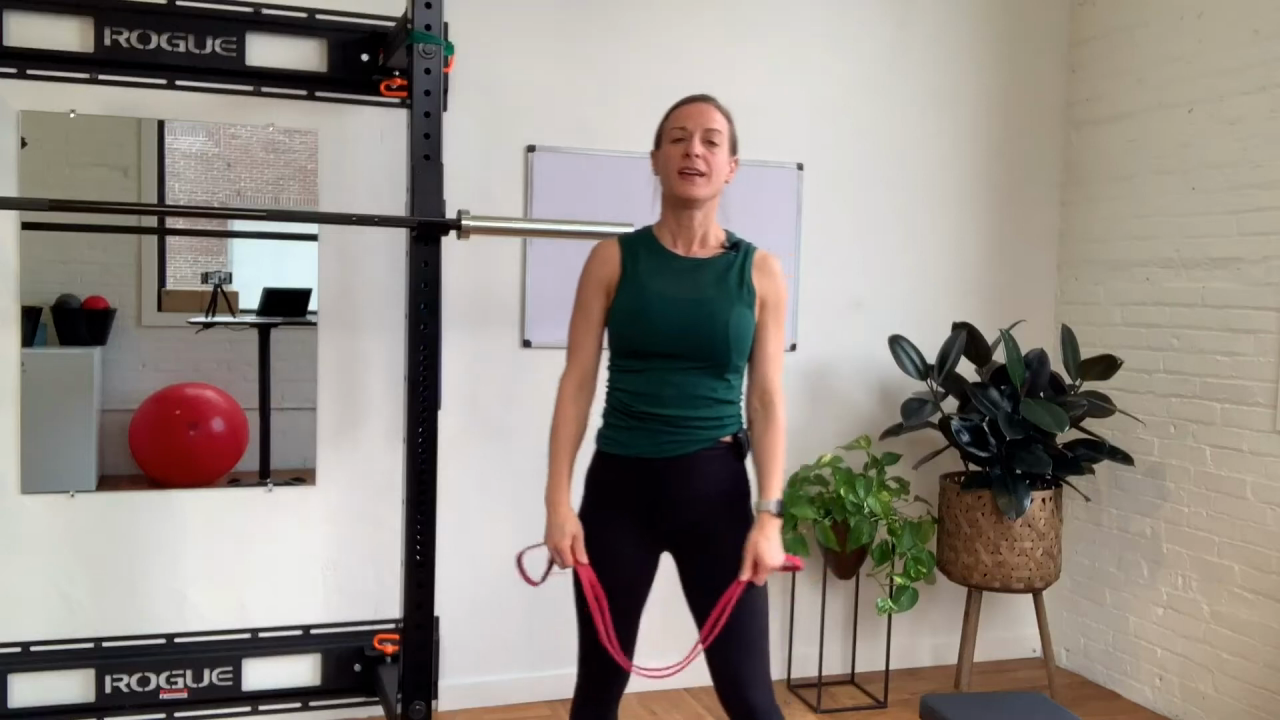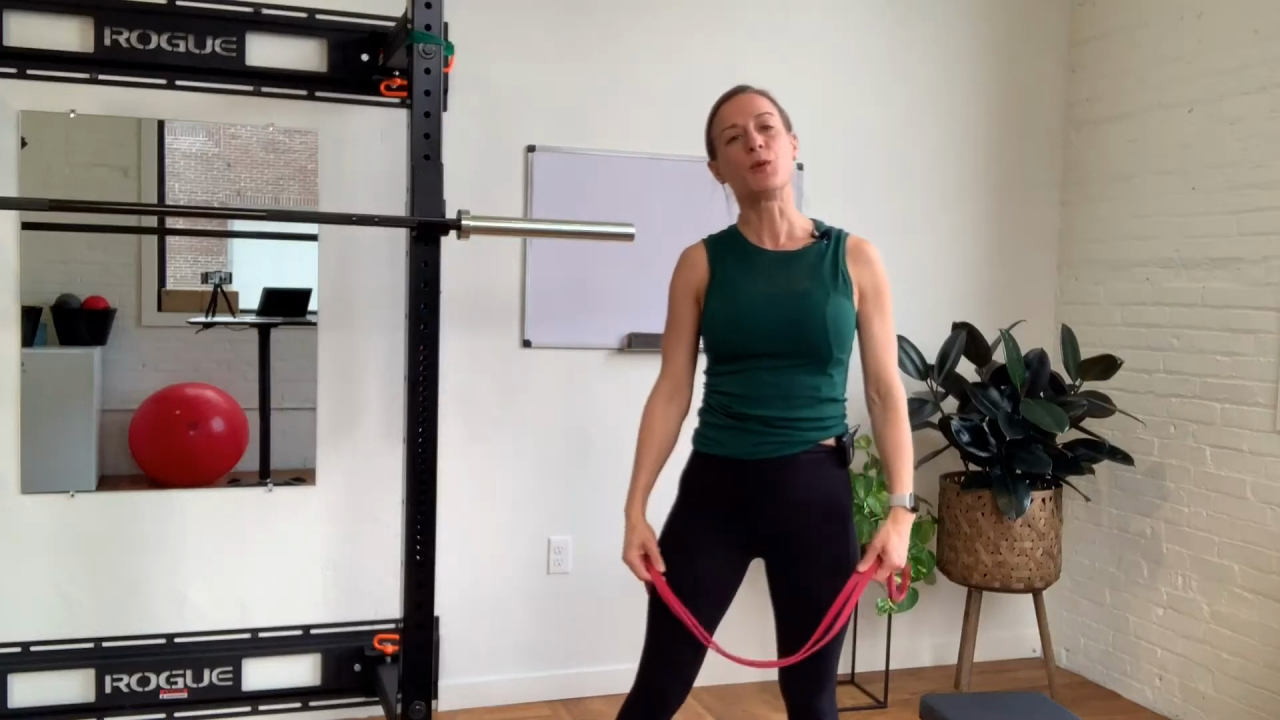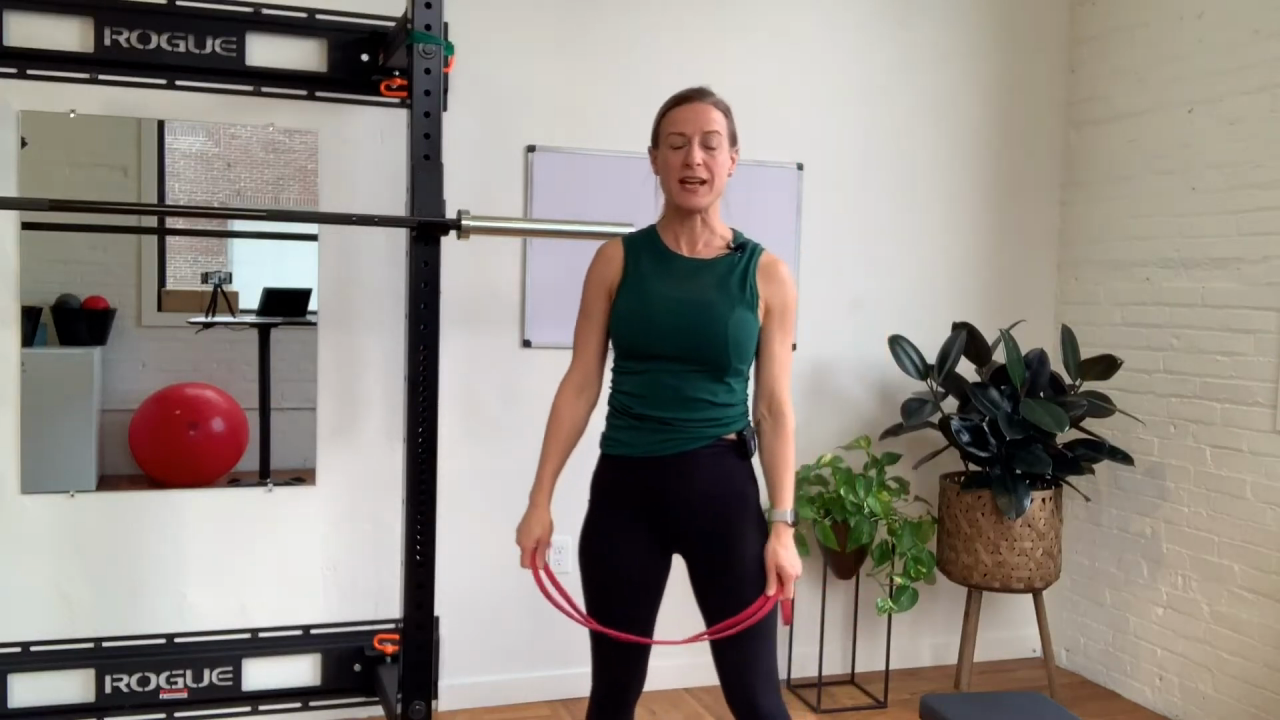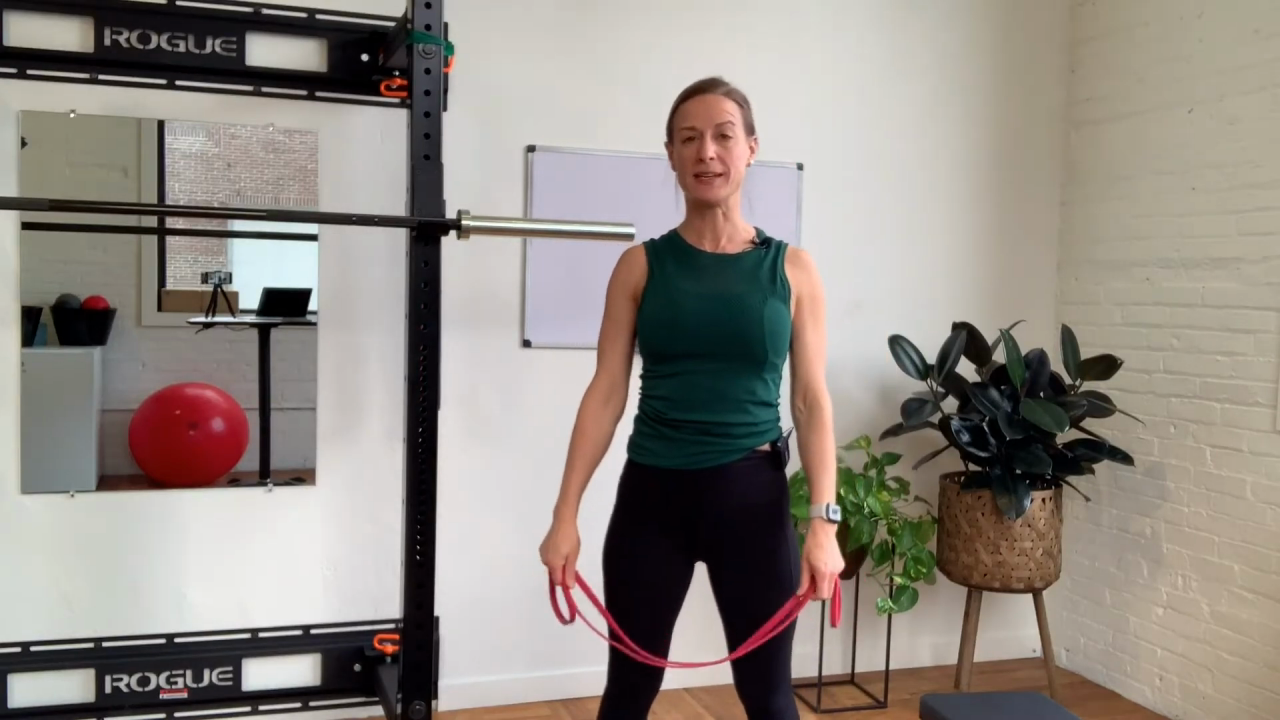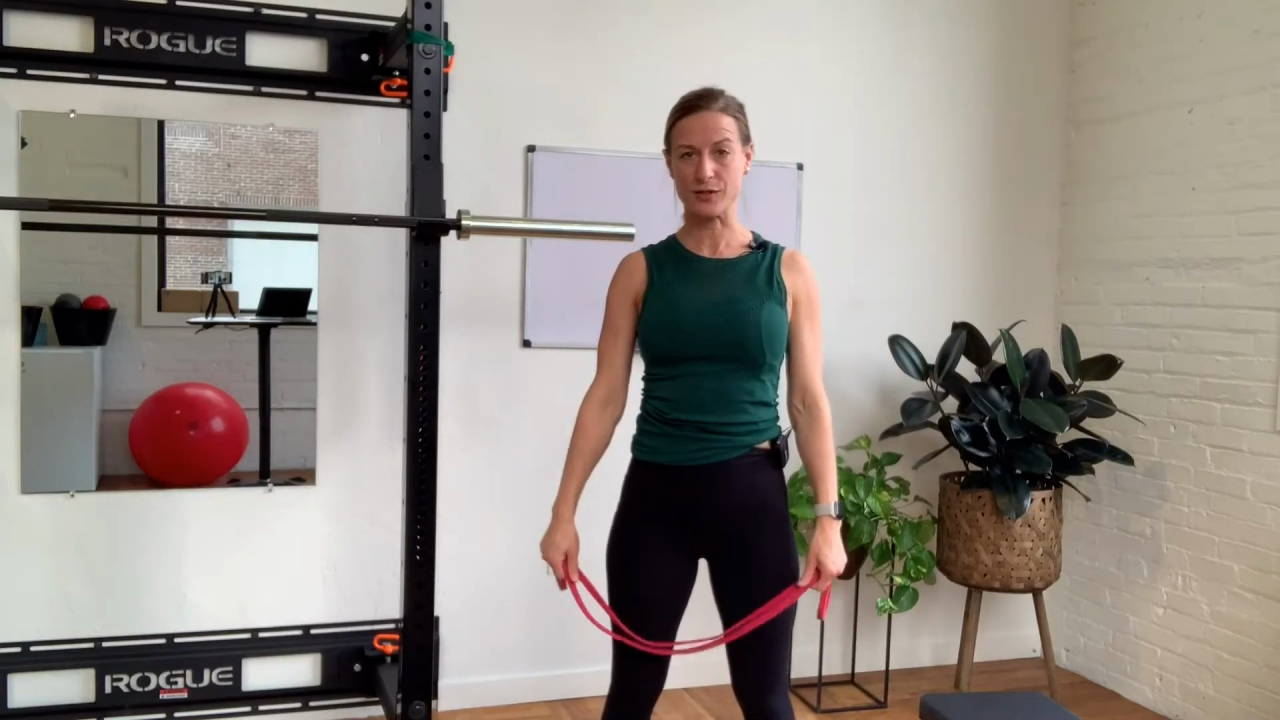
dt=1s
person 1, frame 1
left shoulder: (759, 272)
right shoulder: (613, 259)
left elbow: (766, 401)
right elbow: (577, 383)
left wrist: (769, 513)
right wrist: (559, 497)
left hip: (712, 486)
right hip: (619, 485)
person 1, frame 2
left shoulder: (854, 259)
right shoulder: (701, 263)
left elbow: (885, 391)
right elbow: (672, 392)
left wrist: (901, 507)
right wrist: (635, 508)
left hip: (812, 490)
right hip: (713, 488)
person 1, frame 3
left shoulder: (765, 272)
right shoulder: (617, 260)
left elbow: (774, 407)
right elbow: (581, 383)
left wrist: (783, 523)
right wrist: (540, 497)
left hip: (719, 484)
right hip: (625, 486)
person 1, frame 4
left shoulder: (791, 268)
right shoulder: (641, 265)
left elbow: (811, 403)
right elbow: (606, 392)
left wrist: (823, 522)
right wrist: (566, 514)
left hip: (751, 494)
right hip: (652, 494)
person 1, frame 5
left shoulder: (788, 271)
right shoulder: (641, 270)
left elbow: (807, 401)
right elbow: (605, 396)
left wrist: (828, 518)
right wrist: (564, 511)
left hip: (750, 493)
right hip: (655, 493)
